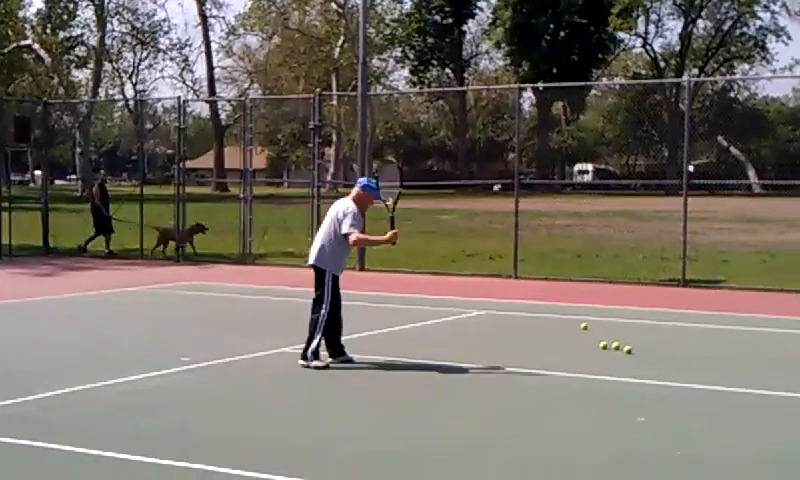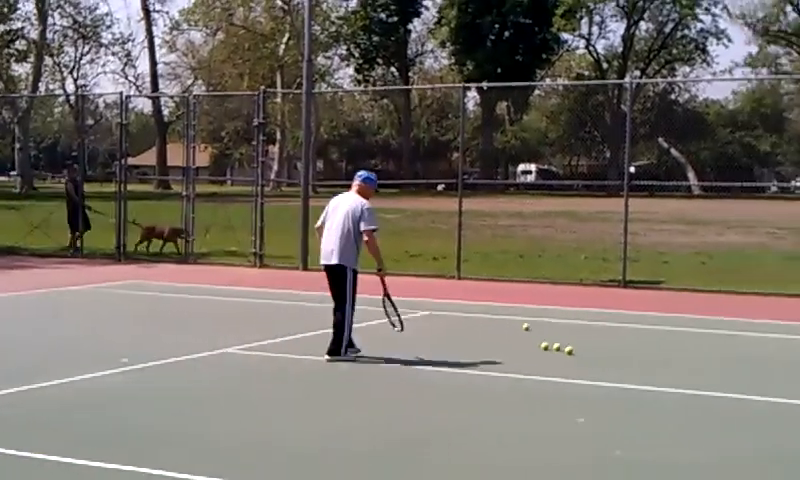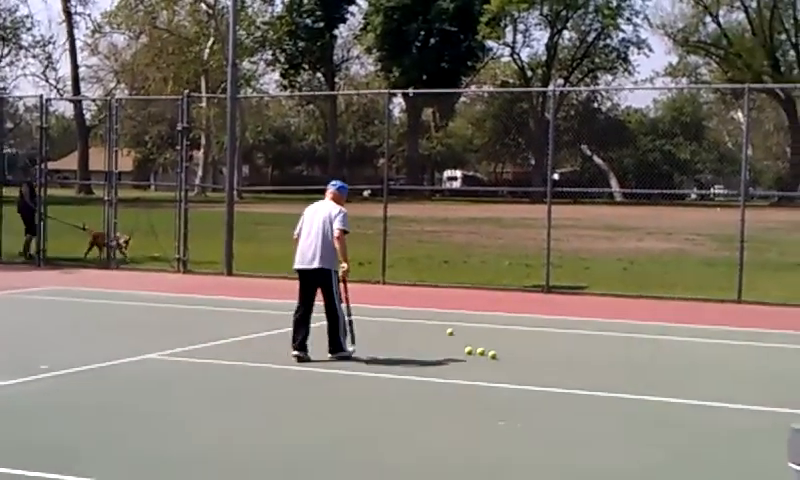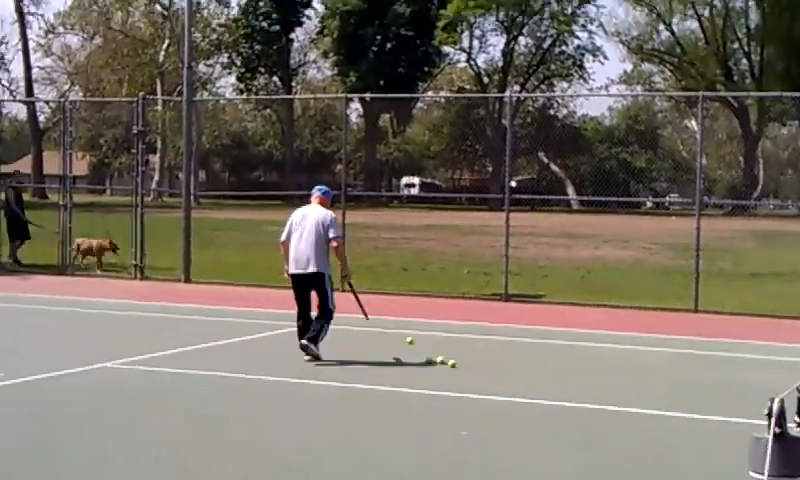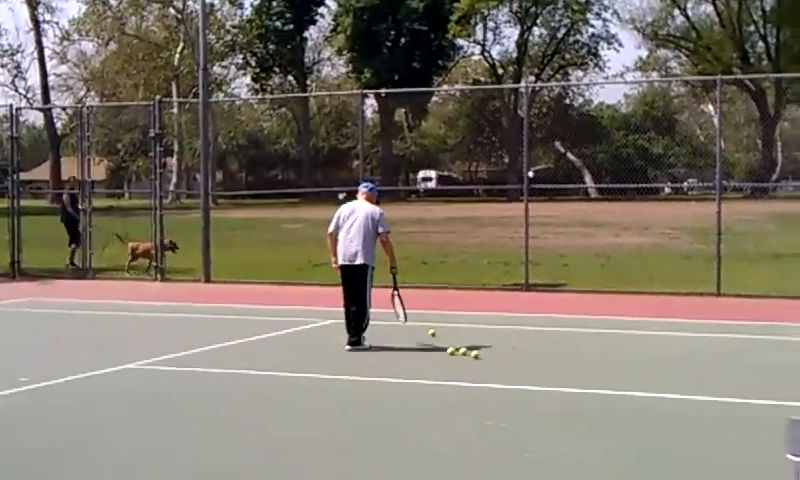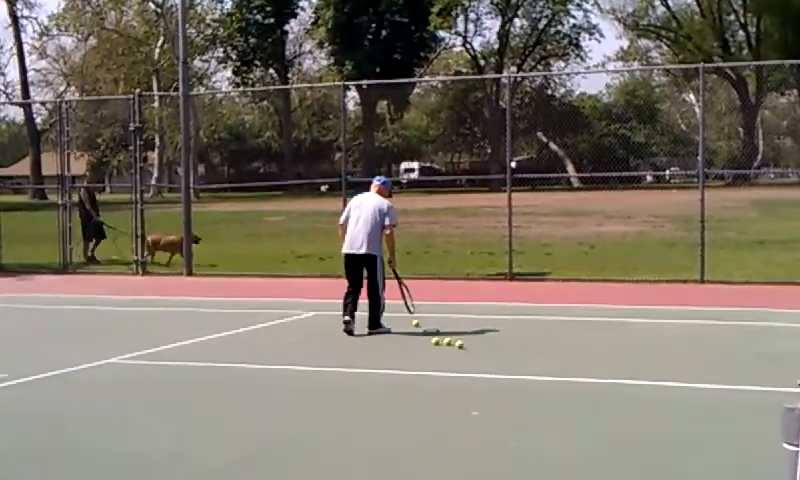
dt=0.7s
person 1, frame 1
left shoulder: (344, 204)
right shoulder: (350, 209)
right elbow: (355, 240)
right wrist: (384, 239)
left hip: (327, 263)
right hip: (326, 264)
left knee: (333, 309)
right knee: (324, 309)
left ankle: (336, 351)
right ankle: (309, 355)
person 1, frame 2
left shoulder: (335, 200)
right shoulder: (363, 205)
left elbow: (319, 228)
right elbow: (368, 238)
right wrist: (380, 263)
left hip: (328, 259)
right hip: (345, 261)
left knee: (343, 304)
right knee: (344, 306)
left ankle: (345, 345)
right ankle: (337, 351)
person 1, frame 3
left shoulder: (310, 208)
right shoulder: (338, 210)
left elbow: (297, 236)
right elbow: (338, 236)
right wrist: (344, 261)
left hip: (303, 263)
right hip: (324, 265)
left knee: (304, 307)
right knee: (333, 306)
left ankle: (299, 347)
right ankle: (337, 348)
person 1, frame 4
left shoulder: (297, 213)
right shoulder: (328, 216)
left elbow: (283, 241)
right elbow: (335, 244)
left wrist: (286, 265)
right wrist: (344, 267)
left hip: (296, 269)
right hip: (318, 269)
left knee: (303, 311)
right knee: (326, 309)
left ankle: (309, 350)
right ankle: (310, 340)
person 1, frame 5
left shoulder: (344, 208)
right shoulder: (376, 211)
left elbow: (331, 233)
right elbow: (384, 239)
left wrist: (333, 256)
right wrist: (392, 261)
left hip: (344, 260)
right hip: (364, 261)
left knee: (349, 298)
right knee: (361, 301)
left ankle: (354, 336)
right ankle: (355, 340)
person 1, frame 6
left shoulder: (355, 200)
right shoulder: (386, 205)
left elbow: (342, 224)
right elbow: (388, 232)
left wrist: (344, 246)
right wrist: (392, 255)
left hip: (351, 249)
right hip: (372, 251)
left knee: (353, 287)
right knee: (375, 288)
left ankle: (348, 316)
right ankle: (374, 324)
